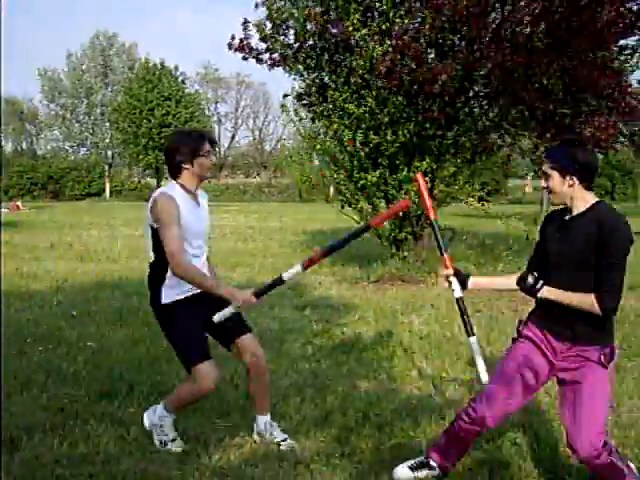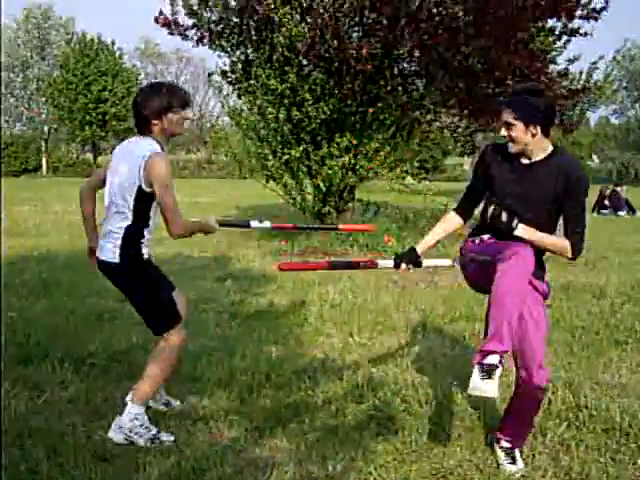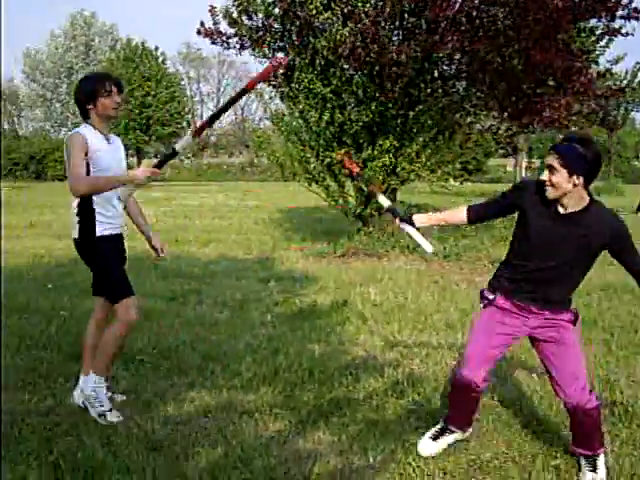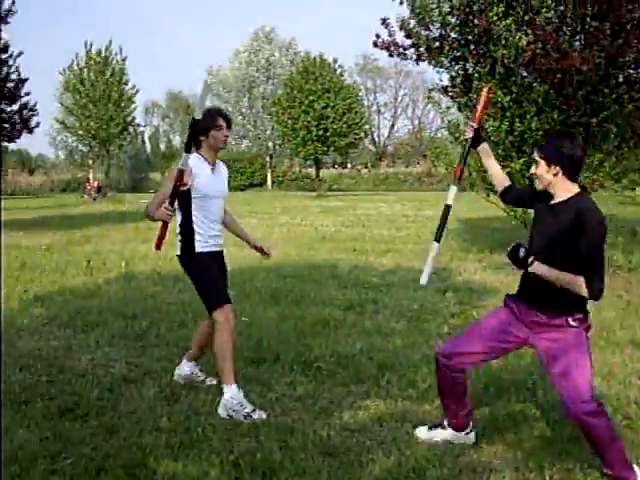
dt=0.7s
person 1, frame 1
left shoulder: (611, 227)
right shoulder: (553, 222)
left elbow: (606, 304)
right elbow: (533, 281)
left wrist: (543, 290)
right wrist: (470, 281)
left hip: (586, 352)
right hip: (539, 336)
left knee: (588, 447)
right knee: (483, 412)
person 1, frame 2
left shoulder: (569, 173)
right shoulder: (493, 156)
left elbow: (572, 248)
right elbow: (463, 210)
left wrist: (517, 227)
right wrist: (418, 249)
left hip: (529, 278)
right hip: (481, 255)
left knee: (535, 378)
right knee: (520, 257)
left ankle: (508, 440)
right ankle: (490, 358)
person 1, frame 3
left shoulder: (606, 225)
right shoulder: (529, 193)
right elbow: (478, 212)
right wrist: (421, 218)
left hip: (554, 315)
right hip: (504, 302)
left knee: (579, 398)
right knee: (468, 376)
right ankle: (454, 425)
person 1, frame 4
left shoulder: (586, 216)
right shoulder: (544, 197)
left elbow: (592, 287)
right elbow: (507, 192)
left wrist: (534, 266)
right wrist: (482, 147)
left hip: (562, 324)
right hip: (519, 310)
left knee: (581, 405)
right knee: (448, 356)
right ankle: (458, 428)
person 2, frame 1
left shoulder: (201, 197)
right shoulder: (165, 199)
right elbow: (178, 265)
left wrist: (220, 285)
right wrist: (228, 292)
left hip: (205, 294)
right hip: (172, 302)
left knee: (256, 356)
right knee: (207, 380)
left ankle: (264, 424)
right ankle: (161, 414)
person 2, frame 2
left shoulder: (124, 148)
right shoulder: (155, 160)
left elbow: (87, 191)
right elbow: (177, 229)
left wrist: (94, 237)
right wrist: (206, 224)
left hip: (111, 252)
right hip: (128, 260)
left knee: (177, 306)
right knee: (174, 336)
left ankle: (148, 388)
right ankle: (130, 421)
person 2, frame 3
left shoulder: (116, 143)
right shoulder: (79, 139)
right elbow: (79, 187)
left wrist: (150, 233)
right wrist: (130, 177)
left hip: (112, 236)
right hip: (94, 237)
left knee: (103, 311)
right knee: (128, 314)
left ankle: (89, 385)
right ankle: (94, 386)
person 2, frame 4
left shoulder: (222, 169)
right shoulder: (185, 167)
right elbow: (151, 207)
left wrist: (252, 241)
right wrist: (159, 213)
left hip: (214, 251)
right hip: (195, 253)
left knee: (218, 316)
right knee: (225, 318)
left ankle: (187, 367)
right ankle: (232, 397)
